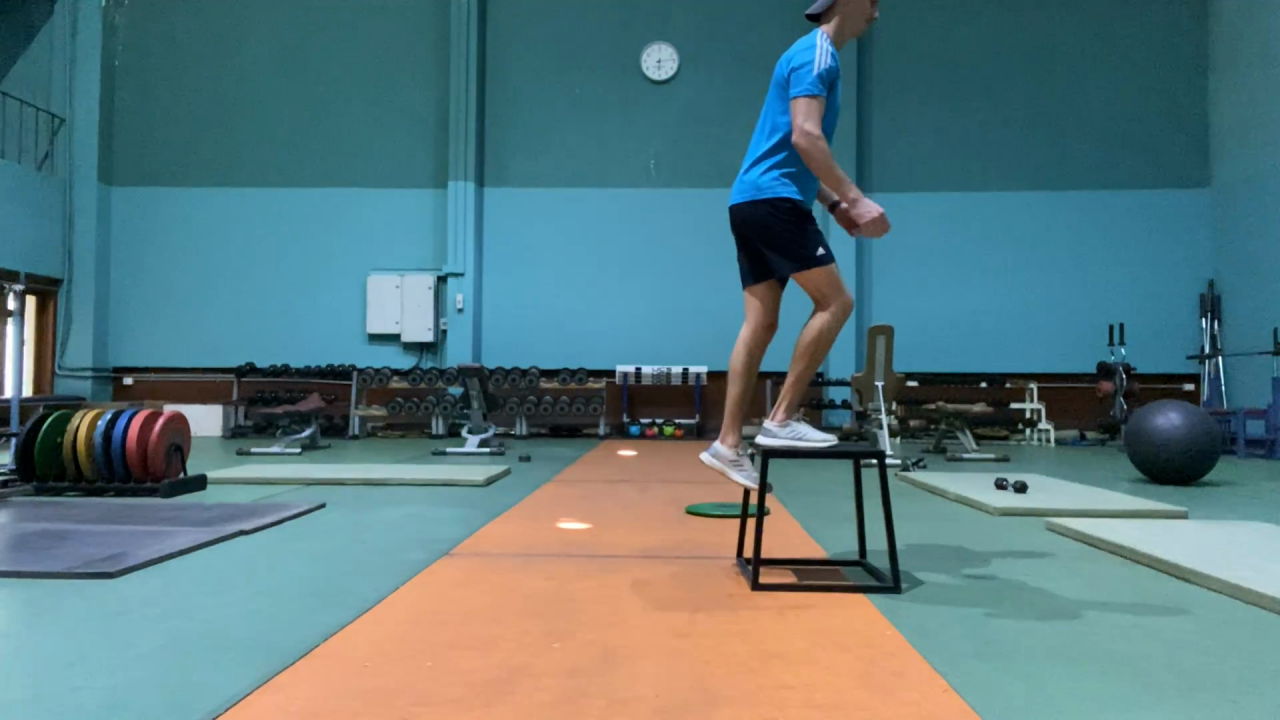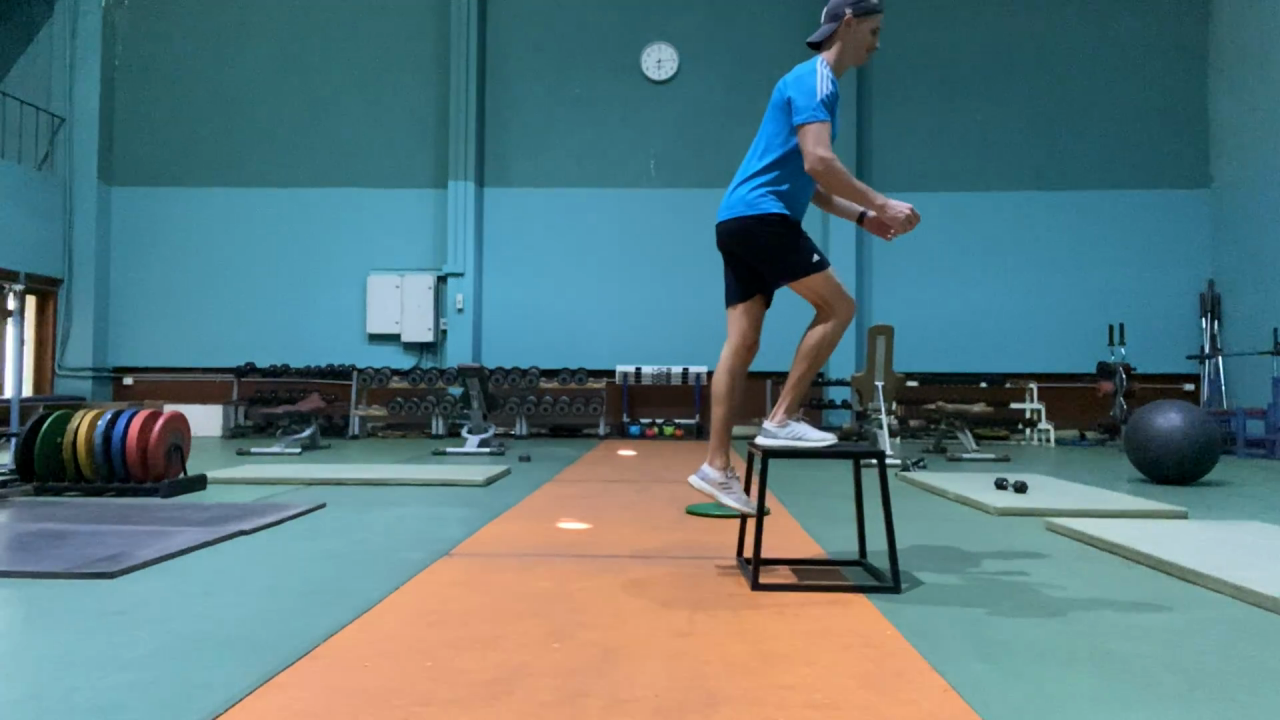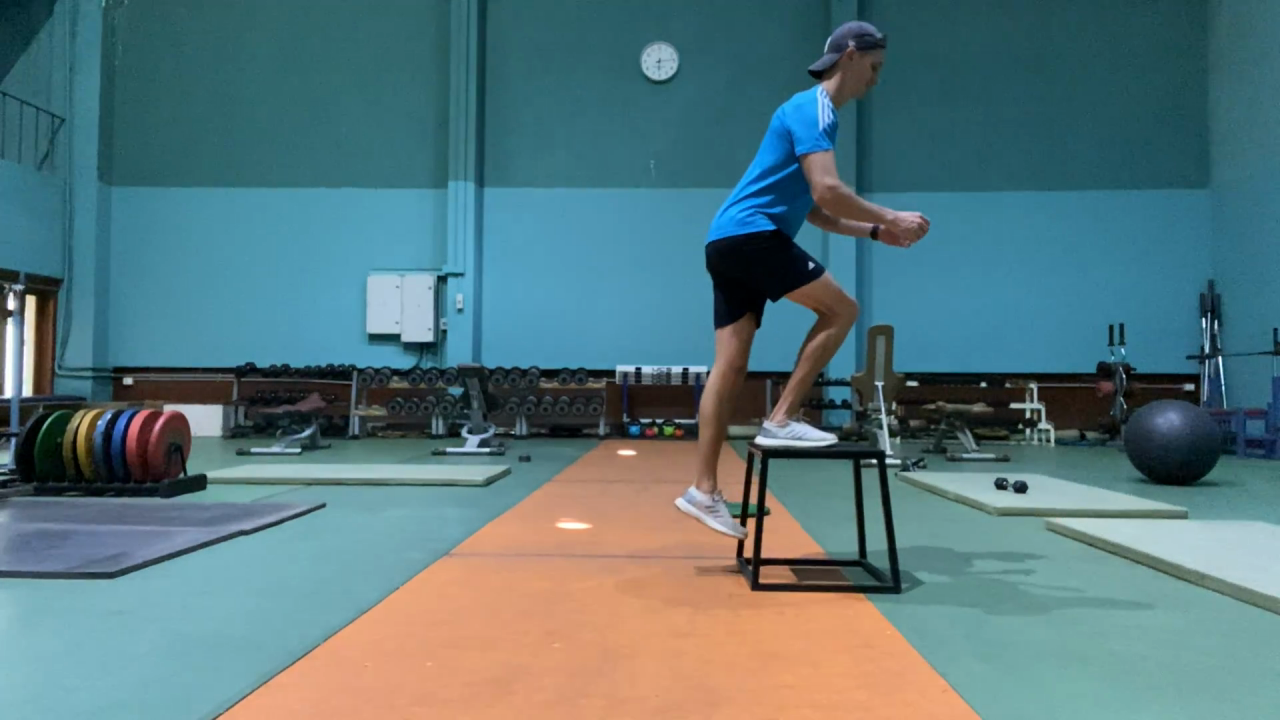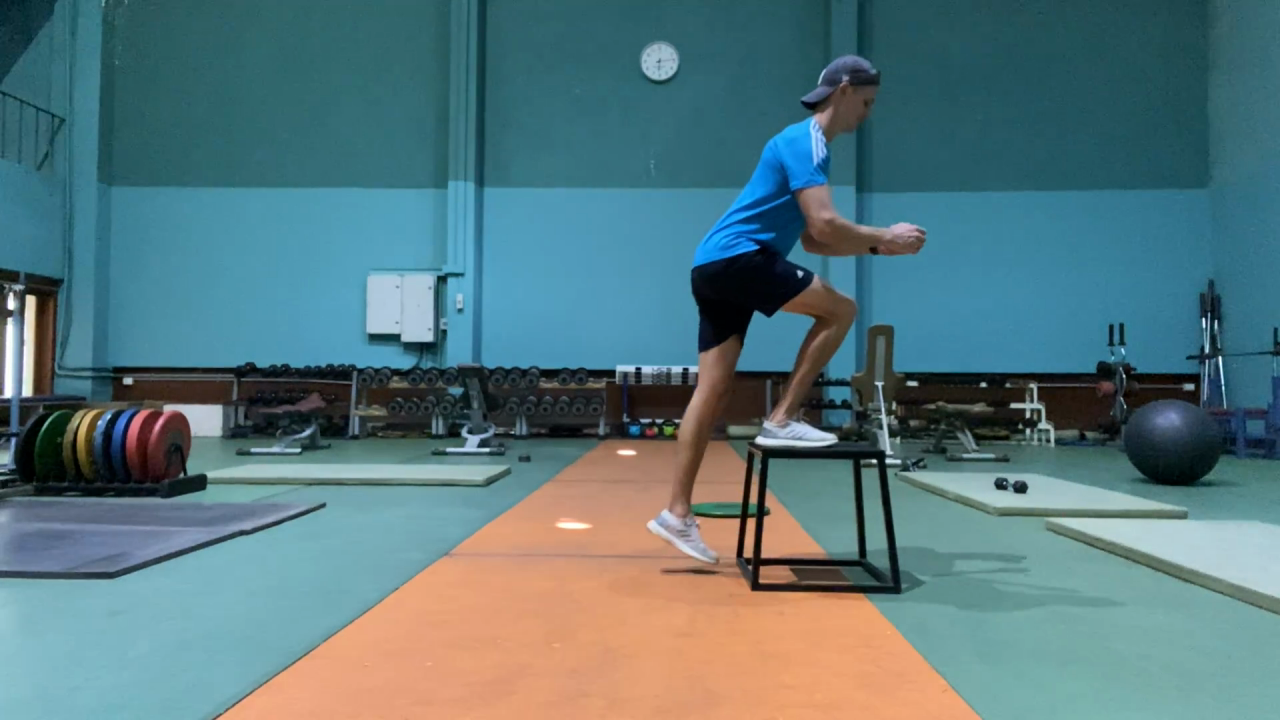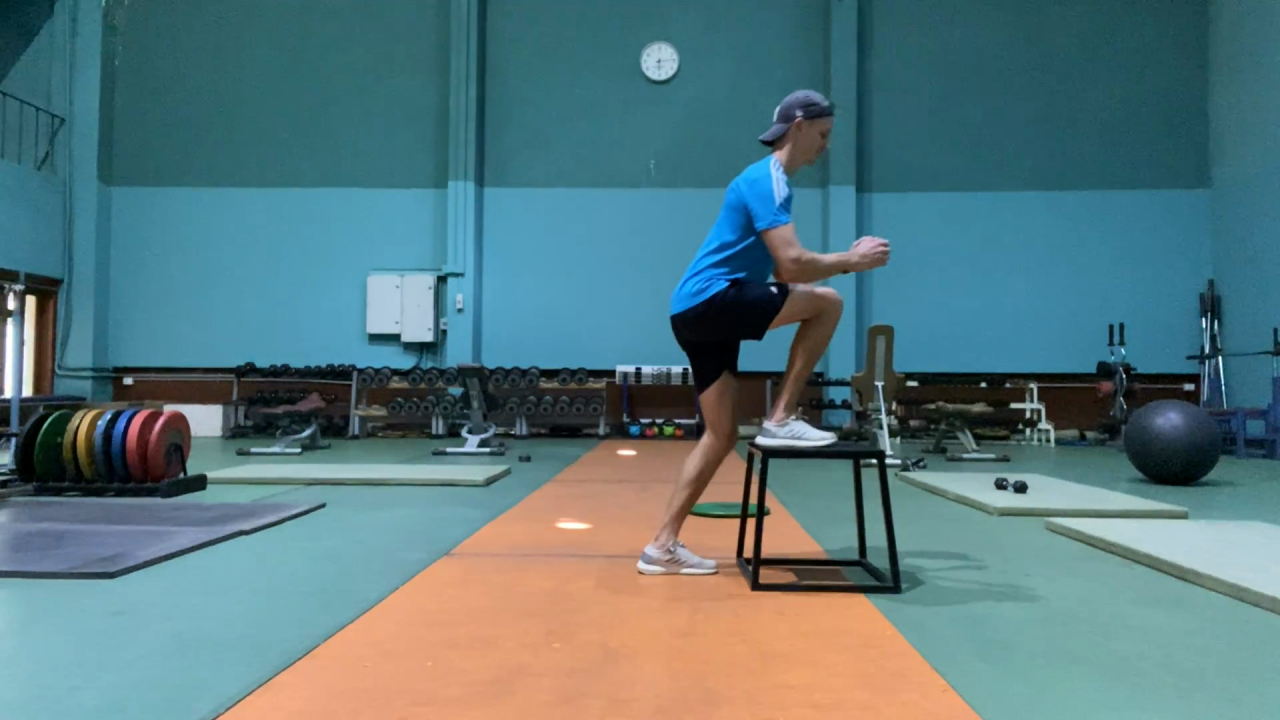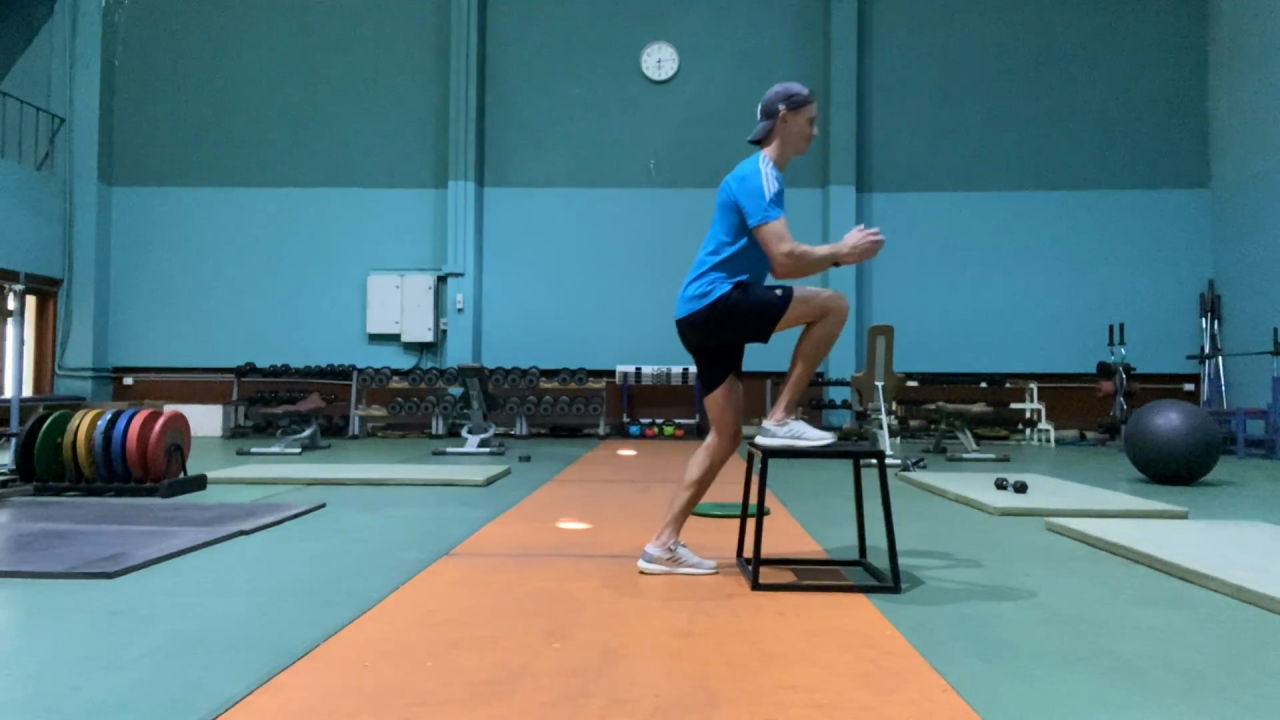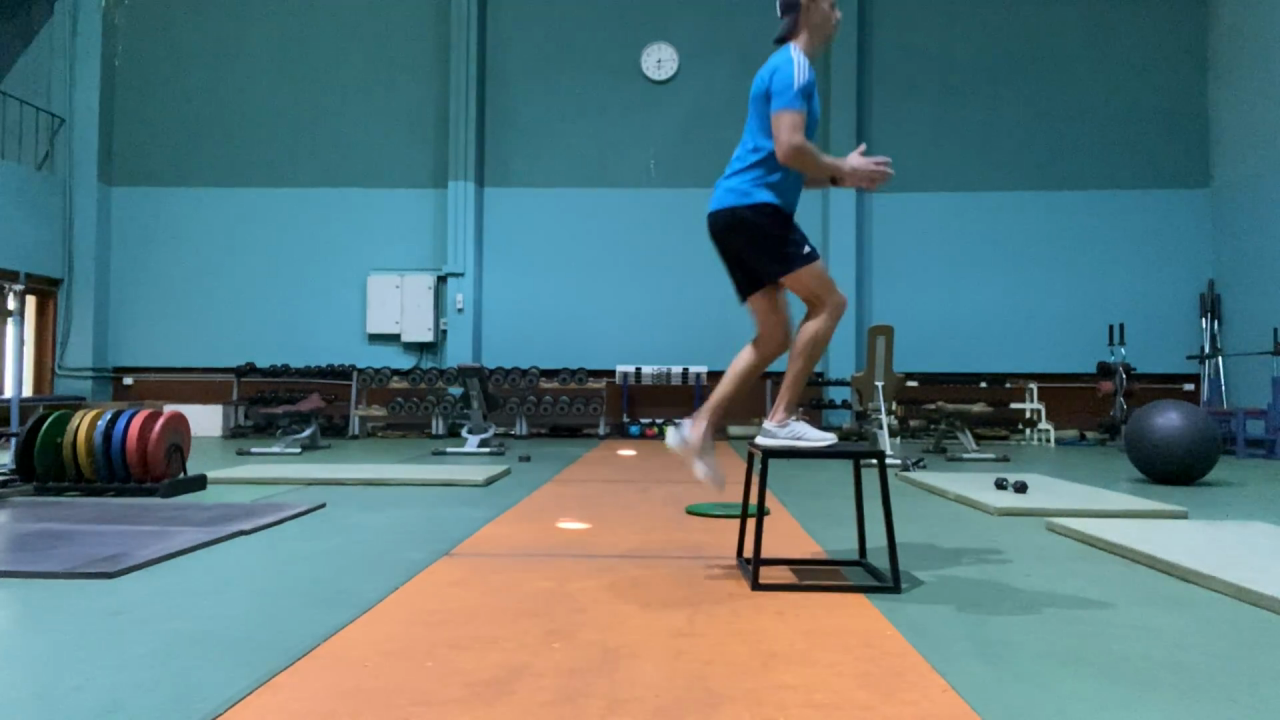
dt=0.4s
person 1, frame 1
left shoulder: (814, 55)
right shoulder: (816, 53)
right elbow: (805, 137)
left wrist: (834, 205)
right wrist: (855, 199)
left hip: (753, 202)
right hip: (771, 200)
left knee: (760, 323)
right knee: (835, 302)
left ankle: (728, 444)
right ankle: (781, 420)
person 1, frame 2
left shoulder: (815, 81)
right shoulder: (815, 79)
left elbow: (806, 180)
right elbow: (818, 162)
left wrist: (861, 216)
right wrist: (881, 204)
left hip: (740, 220)
right hip: (759, 215)
left knee: (742, 343)
right knee: (837, 307)
left ankle: (716, 466)
right ankle: (781, 420)
person 1, frame 3
left shoulder: (813, 110)
right shoulder: (813, 107)
left elbow: (815, 211)
right elbow: (827, 191)
left wrist: (876, 232)
right wrist: (891, 218)
left hip: (728, 242)
right hip: (749, 234)
left knee: (730, 366)
right knee: (840, 311)
left ankle: (703, 490)
right ankle: (781, 421)
person 1, frame 4
left shoulder: (804, 143)
right shoulder: (805, 140)
left elbow: (811, 239)
right elbow: (825, 225)
left wrist: (875, 246)
right wrist: (885, 236)
left hip: (715, 267)
right hip: (735, 258)
left knee: (712, 391)
right knee: (840, 310)
left ankle: (677, 514)
right ankle: (781, 420)
person 1, frame 5
left shoulder: (767, 180)
right shoulder: (766, 179)
left elbow: (782, 270)
right elbow: (793, 263)
left wrist: (846, 260)
right wrist: (852, 259)
left hip: (697, 312)
right hip: (710, 301)
left knee: (720, 435)
right knee: (827, 304)
left ankle: (663, 546)
right ankle: (780, 420)
person 1, frame 6
left shoulder: (757, 177)
right shoulder: (758, 176)
left elbow: (777, 264)
right elbow: (785, 258)
left wrist: (837, 254)
right wrist: (842, 251)
left hip: (704, 313)
right hip: (715, 305)
left knee: (724, 436)
right knee: (833, 306)
left ankle: (663, 544)
right ankle: (781, 419)
person 1, frame 7
left shoulder: (789, 67)
right shoulder: (793, 66)
right elbow: (789, 150)
left wrist: (840, 175)
right wrist: (844, 169)
left hip: (734, 213)
right hip: (752, 209)
left knee: (774, 335)
right knee: (829, 304)
left ankle: (699, 429)
right ankle: (780, 421)
